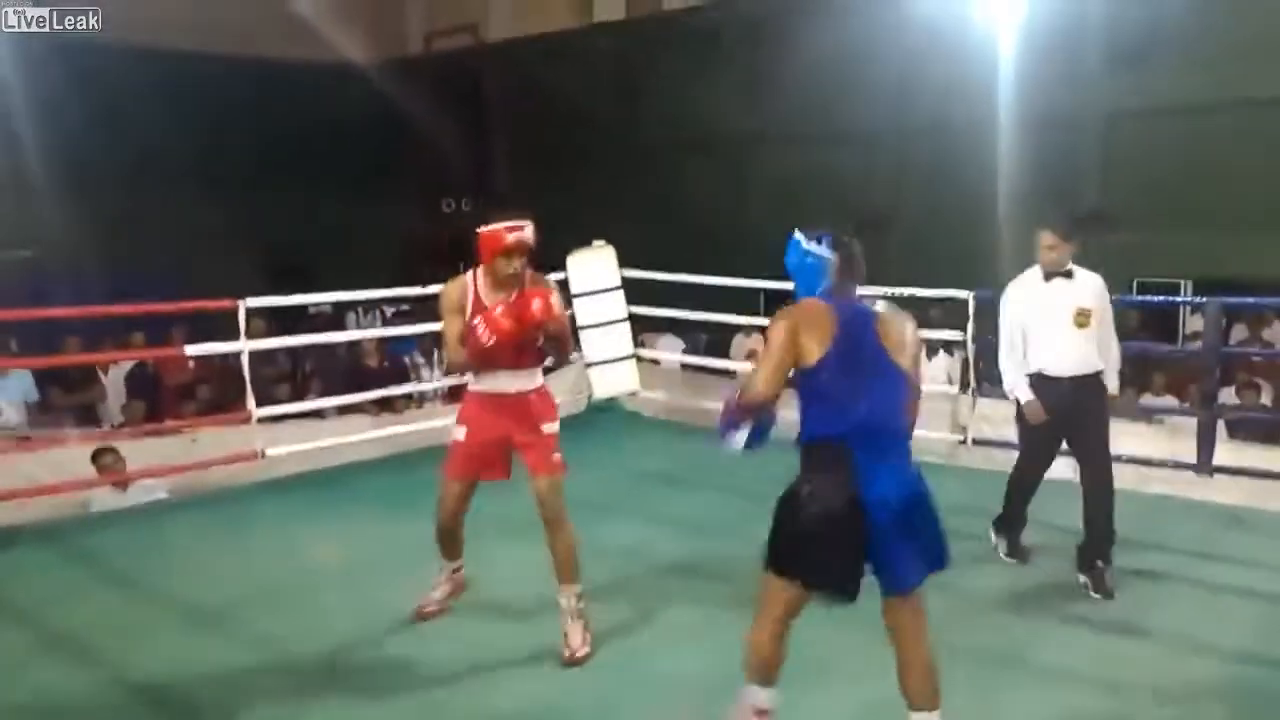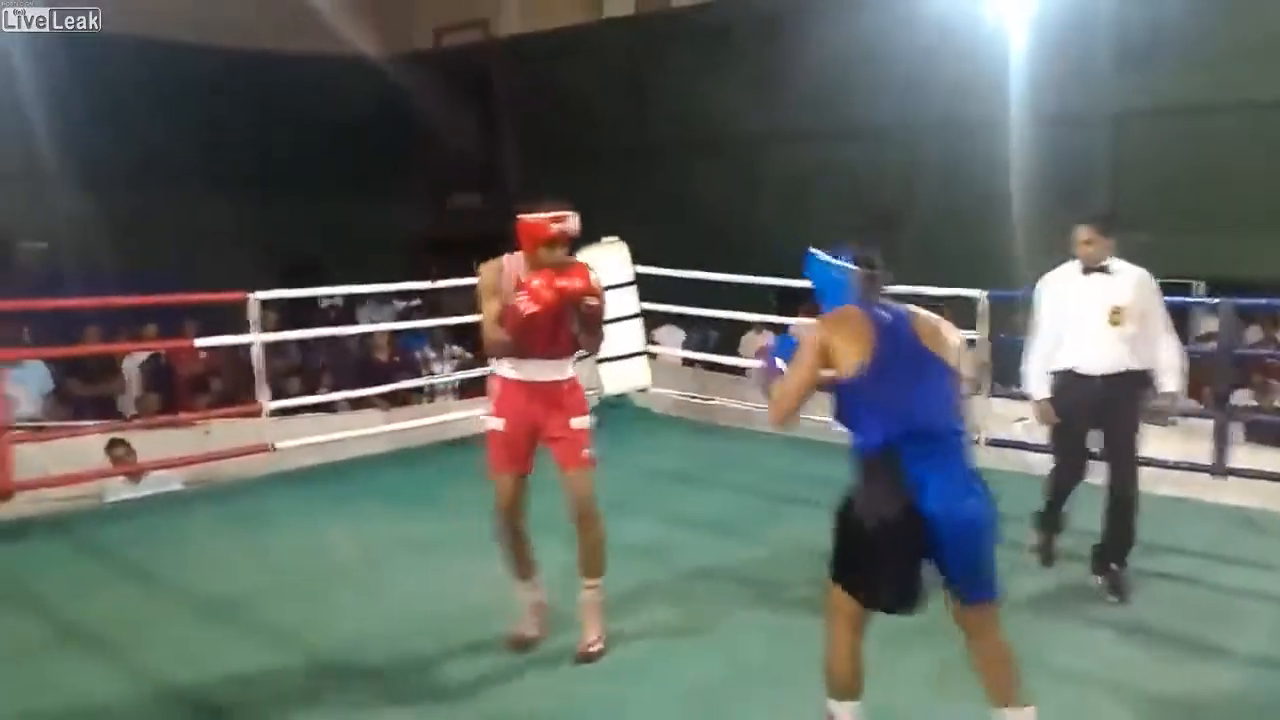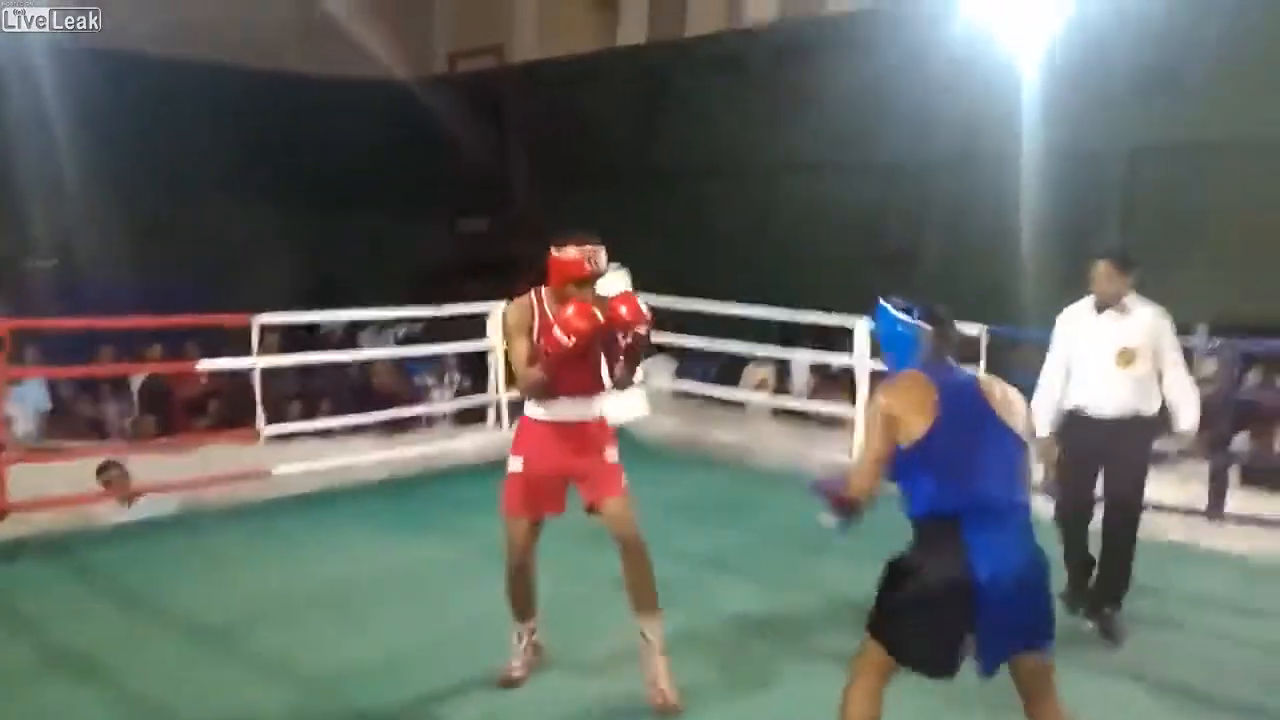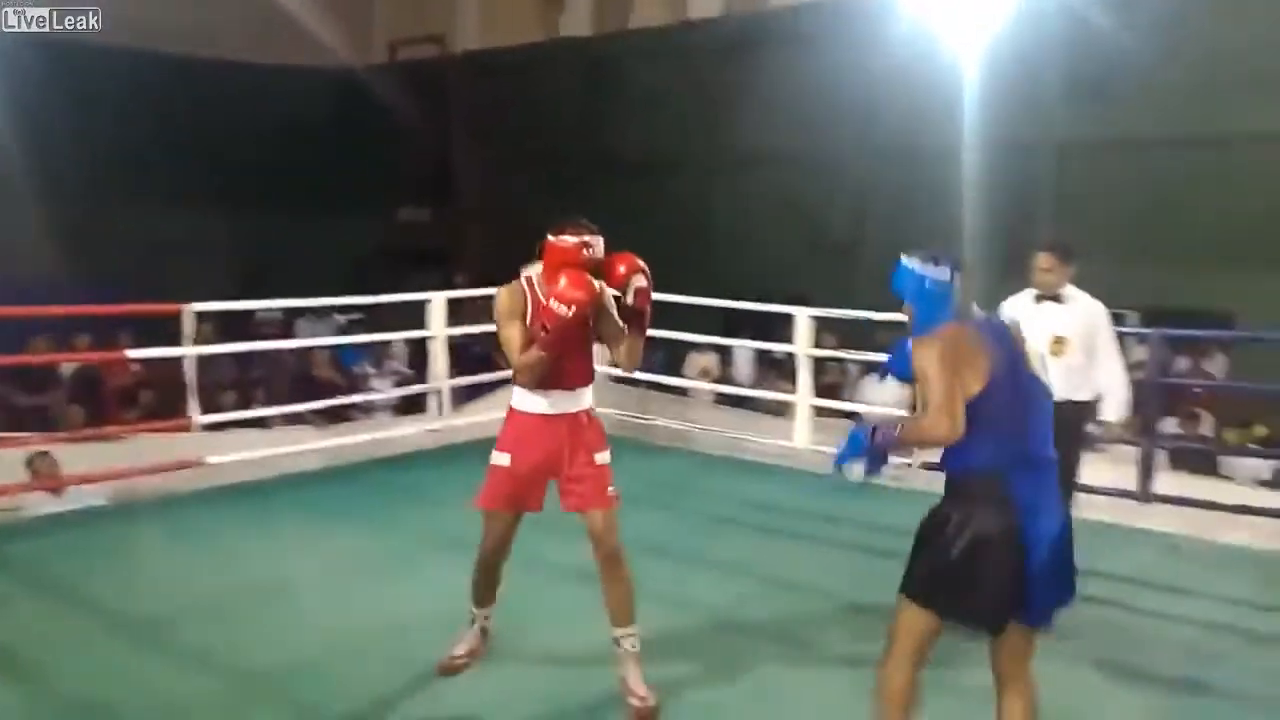
dt=0.2s
person 1, frame 1
left shoulder: (541, 289)
right shoulder: (458, 291)
left elbow: (564, 357)
right elbow: (453, 362)
left wrist: (557, 334)
right wrist: (480, 346)
left hip: (532, 404)
right hip: (481, 405)
left knee: (553, 511)
right knee: (447, 516)
left ankle: (573, 614)
right ankle: (451, 576)
person 1, frame 2
left shoulder: (578, 276)
right shoulder: (496, 274)
left elbow: (591, 345)
right elbow: (492, 344)
left wrist: (589, 313)
right wrist: (520, 319)
left hip: (564, 392)
right hip: (515, 393)
left knee: (584, 506)
right knee: (508, 509)
left ankle: (591, 607)
right ankle: (532, 599)
person 1, frame 3
left shoulder: (603, 309)
right shoulder: (522, 310)
left elbow: (622, 378)
right elbow: (526, 384)
left wrist: (632, 342)
right wrist: (558, 350)
left hip: (591, 433)
right hip: (539, 434)
left knee: (630, 538)
right knee: (518, 554)
left ankle: (654, 650)
right ankle: (526, 644)
person 1, frame 4
left shoulder: (594, 296)
right shoulder: (513, 297)
left elbow: (629, 361)
right elbow: (525, 372)
left wrist: (636, 310)
right wrist: (558, 326)
left hip: (580, 426)
right hip: (527, 426)
left knee: (608, 546)
right knee: (492, 547)
left ankle: (629, 662)
right ankle: (477, 630)
person 2, frame 1
left shoulder: (799, 320)
right shoulder: (900, 328)
left elbow: (761, 393)
left wrist: (736, 411)
left hip: (829, 485)
right hip: (897, 484)
left knee: (774, 610)
right knee: (910, 630)
person 2, frame 2
left shoulder: (830, 328)
right shoulder: (937, 329)
left elbow: (781, 410)
left wrist: (778, 372)
left hip: (887, 491)
right hip: (956, 485)
left knee: (842, 622)
right knee: (981, 628)
person 2, frame 3
left shoulder: (895, 394)
right shoulder: (1005, 396)
left elbow: (860, 487)
left wrist: (836, 491)
left hip: (943, 559)
right hip: (1015, 556)
left knee: (869, 672)
person 2, frame 4
left shoulder: (935, 345)
right shoulder: (1005, 338)
left elbow: (945, 428)
left wrist: (883, 436)
left hip: (979, 511)
right hip: (1040, 510)
left knee: (904, 644)
right knee: (1014, 665)
person 3, frame 1
left shoulder: (1094, 285)
right shoulder: (1020, 290)
left elbow: (1107, 339)
right elbow: (1010, 349)
left wrist: (1112, 385)
right wrist: (1025, 396)
left hip: (1087, 388)
right hip: (1042, 388)
left knee: (1098, 475)
right knee: (1031, 466)
left ankle: (1095, 561)
right ankle: (1006, 532)
person 3, frame 2
left shoulder: (1138, 281)
right shoulder: (1055, 282)
left elbow: (1160, 334)
right elbow: (1041, 339)
left wrist: (1170, 384)
right wrist: (1040, 393)
left hip: (1122, 385)
right hip: (1073, 384)
left knee: (1124, 475)
right knee: (1069, 467)
left ankle: (1111, 561)
right ankle: (1047, 525)
person 3, frame 3
left shoulder: (1154, 321)
right shoulder: (1072, 318)
left elbow: (1174, 372)
right elbow: (1054, 374)
left wrist: (1186, 422)
right wrist: (1044, 429)
left hip: (1132, 427)
right hip: (1083, 423)
left knee: (1123, 516)
right knee: (1071, 509)
left ankle: (1106, 603)
right ankle: (1079, 578)
person 3, frame 4
left shoulder: (1090, 311)
right shoulder: (1014, 307)
left elbow: (1109, 364)
left wrist: (1112, 415)
left hip: (1069, 411)
left knee: (1058, 490)
